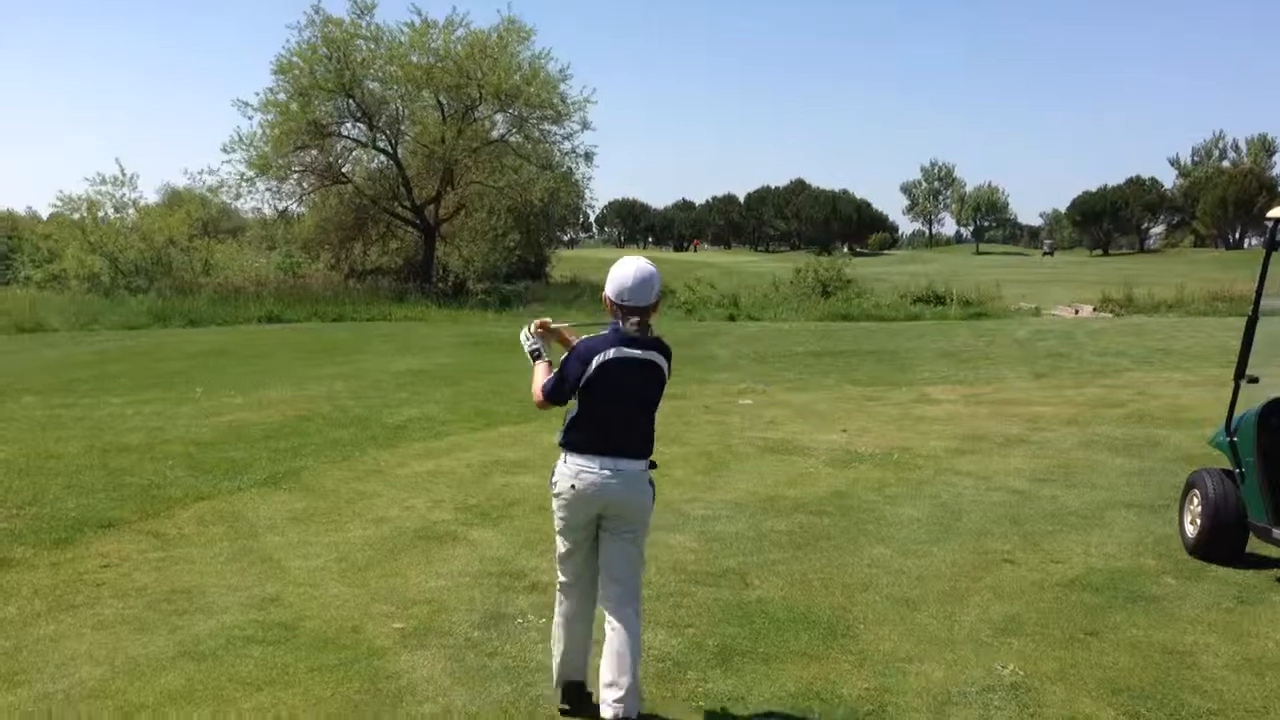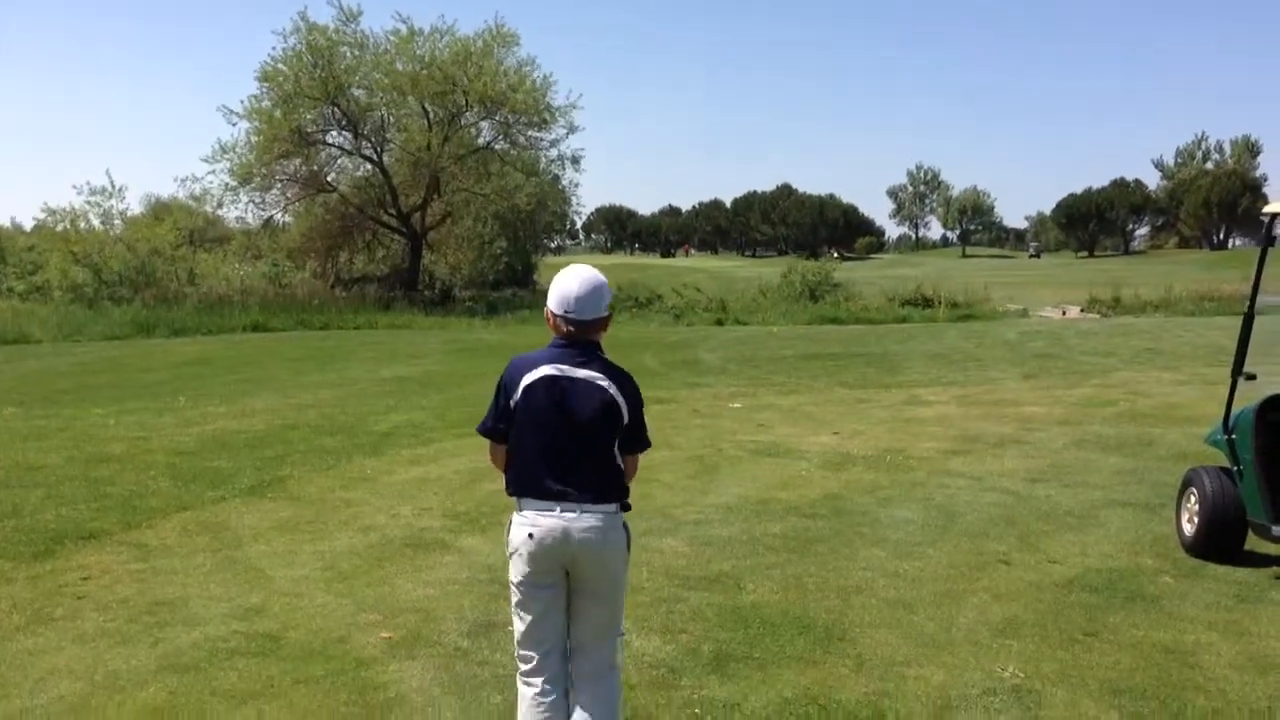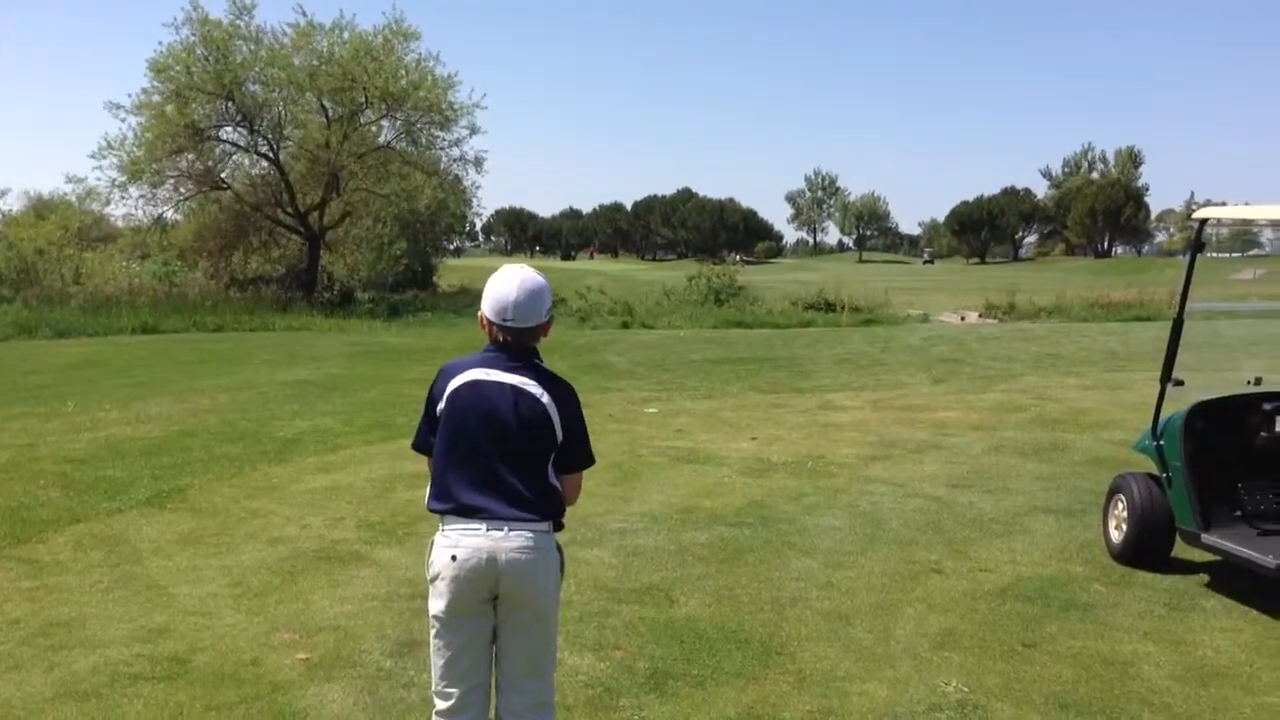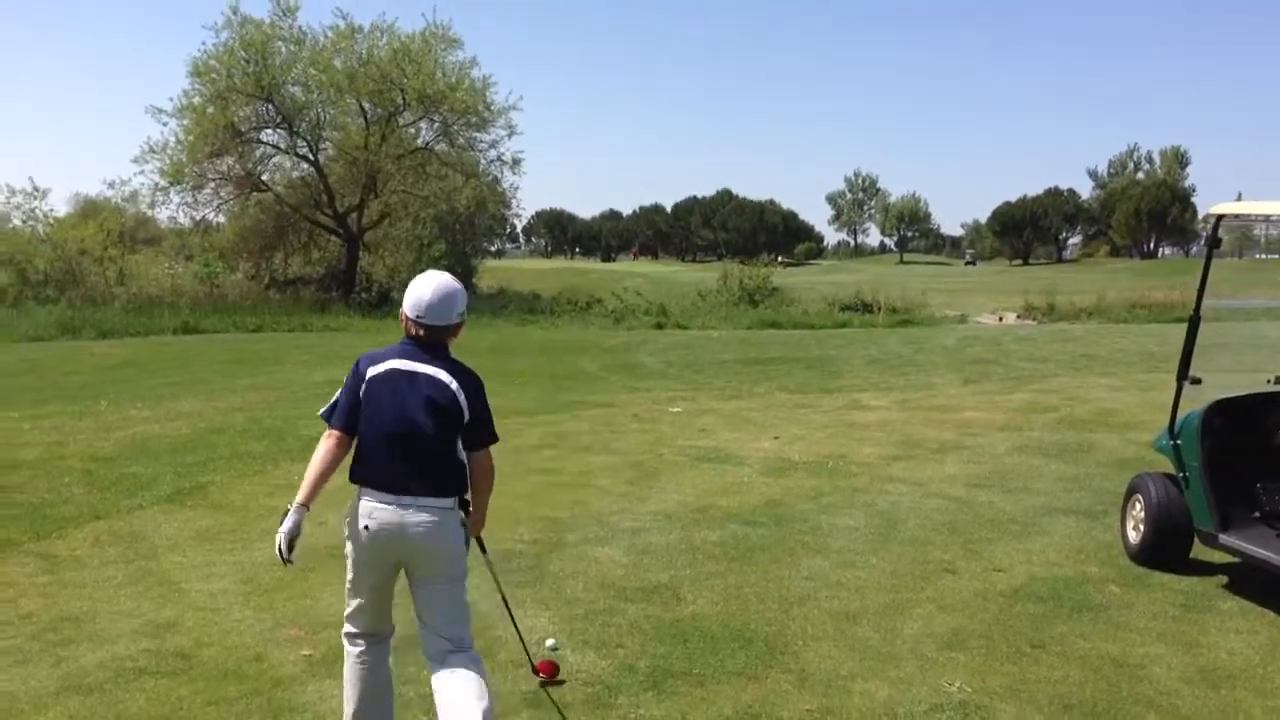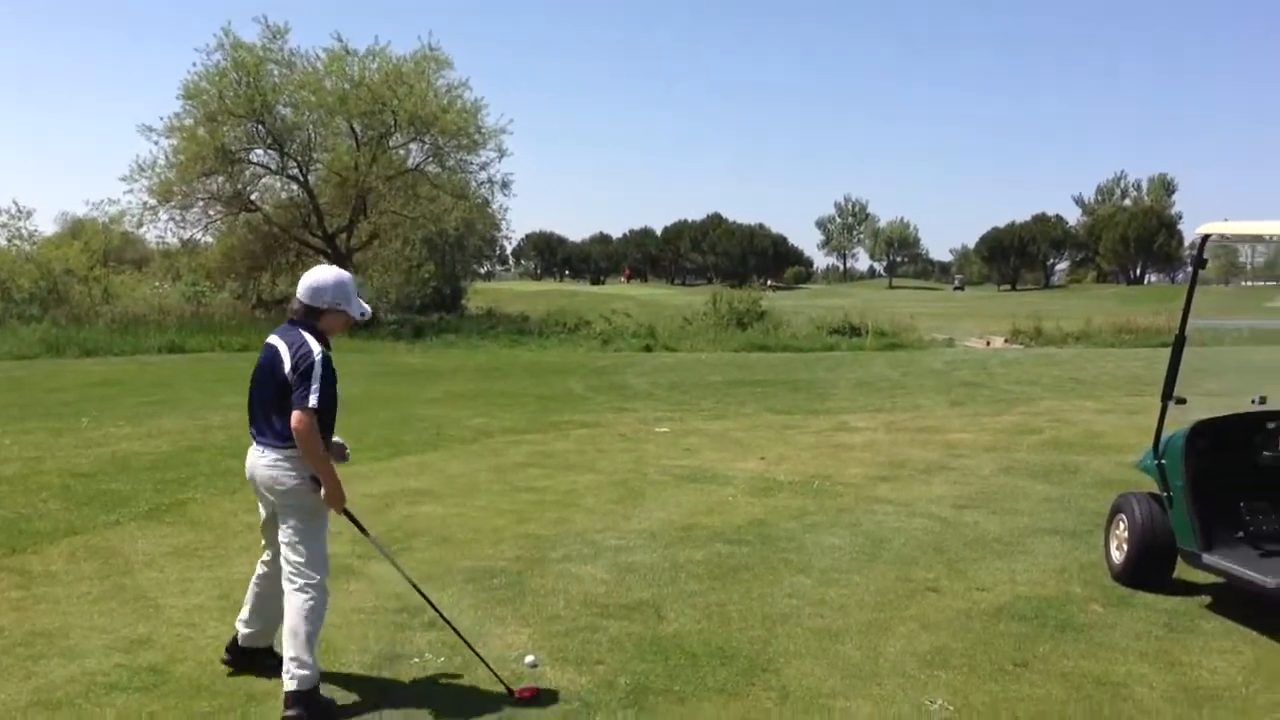
dt=1s
person 1, frame 1
left shoulder: (590, 351)
right shoulder: (661, 356)
left elbow: (543, 399)
left wrist: (538, 355)
right wrist: (562, 337)
left hip: (579, 475)
right hip: (632, 482)
left knee: (573, 586)
right knee: (621, 597)
person 1, frame 2
left shoulder: (520, 372)
right shoulder: (619, 384)
left elbow: (499, 457)
right elbow: (628, 469)
left hip: (534, 524)
right hip: (600, 527)
left knee: (537, 662)
right knee: (597, 664)
person 1, frame 3
left shoulder: (451, 378)
right shoulder: (557, 393)
left elbow: (434, 465)
right elbow: (569, 492)
left hip: (459, 545)
right hip: (531, 549)
person 1, frame 4
left shoulder: (367, 369)
right shoulder: (463, 383)
left elbow: (335, 444)
right elbow: (480, 465)
left wrist: (299, 509)
right wrist: (477, 514)
left hip: (374, 515)
right hip: (438, 520)
left knee: (366, 633)
right knee: (452, 647)
person 1, frame 5
left shoulder: (279, 339)
right shoulder: (312, 354)
right elbow: (301, 426)
left wrist: (324, 443)
right wrist: (330, 481)
left hip: (264, 460)
right hip: (290, 469)
left knee: (279, 558)
right knee: (307, 577)
left ankle: (246, 643)
